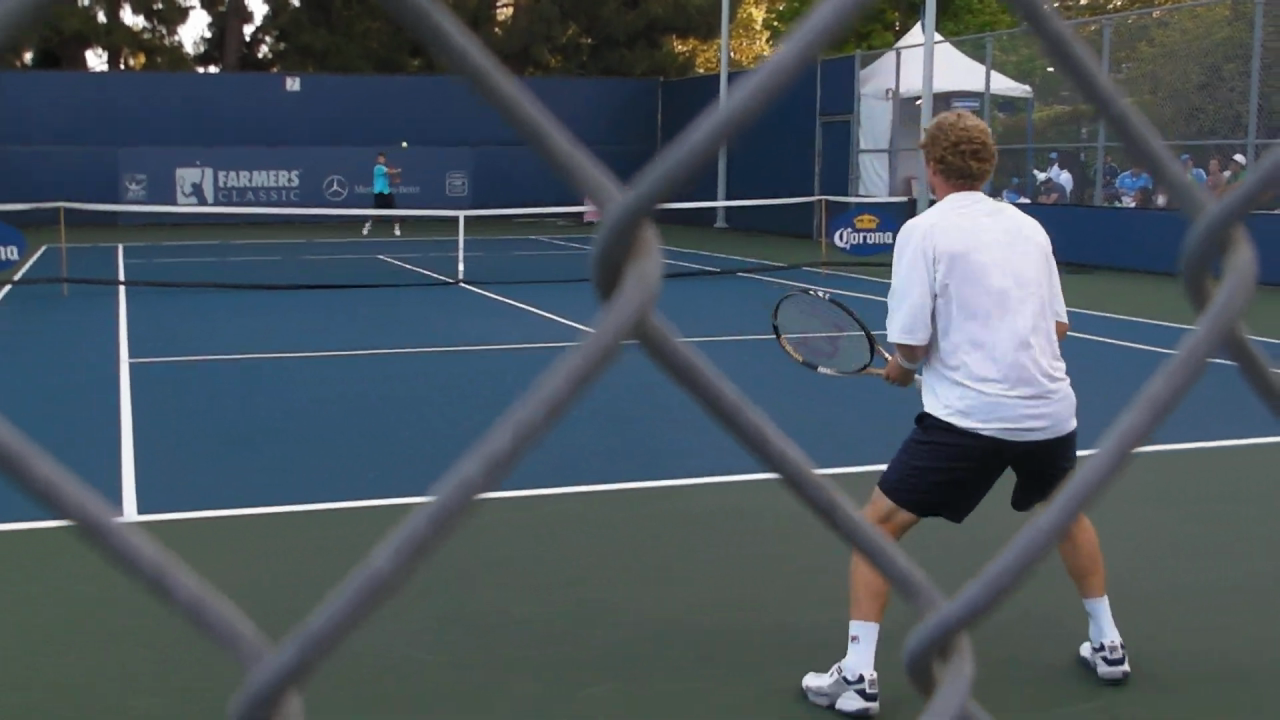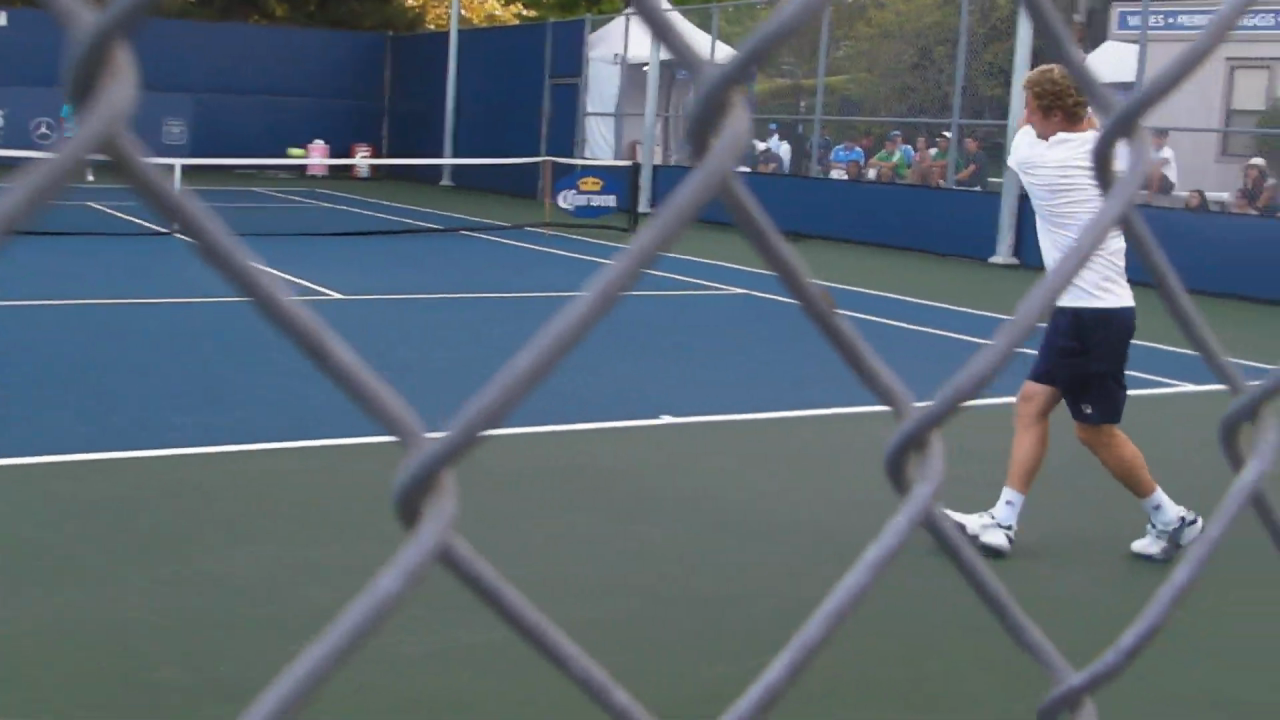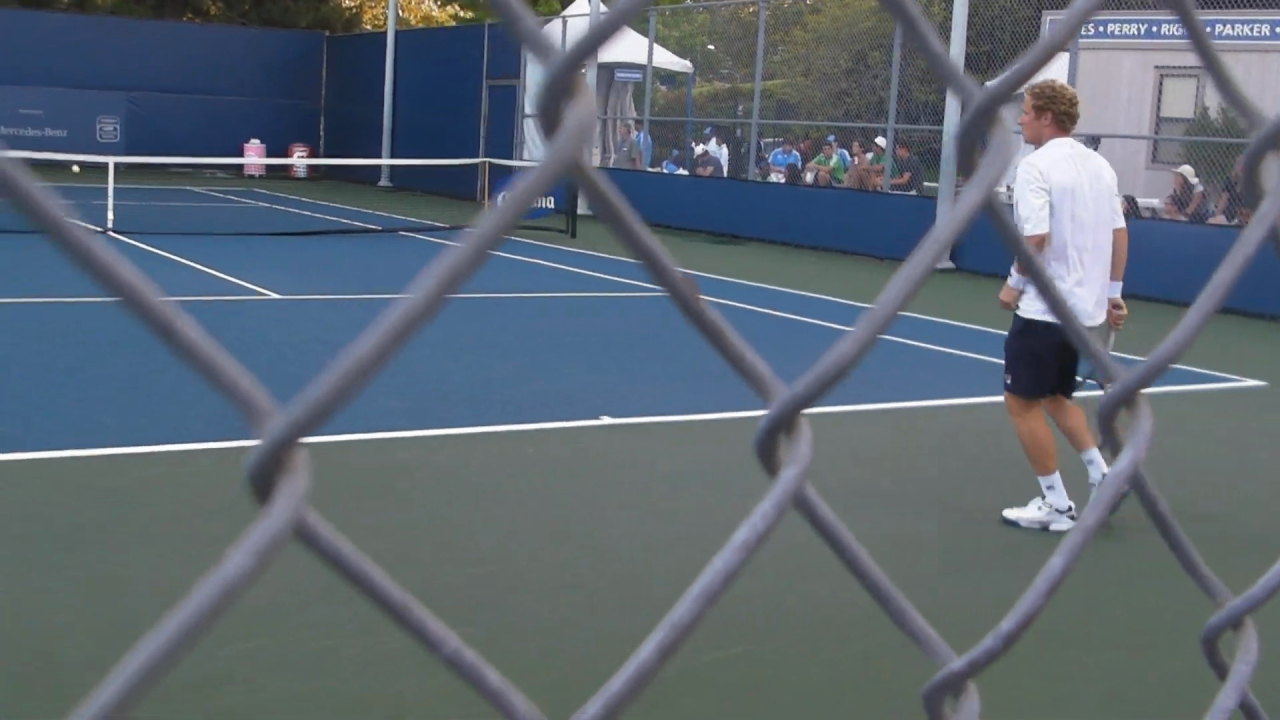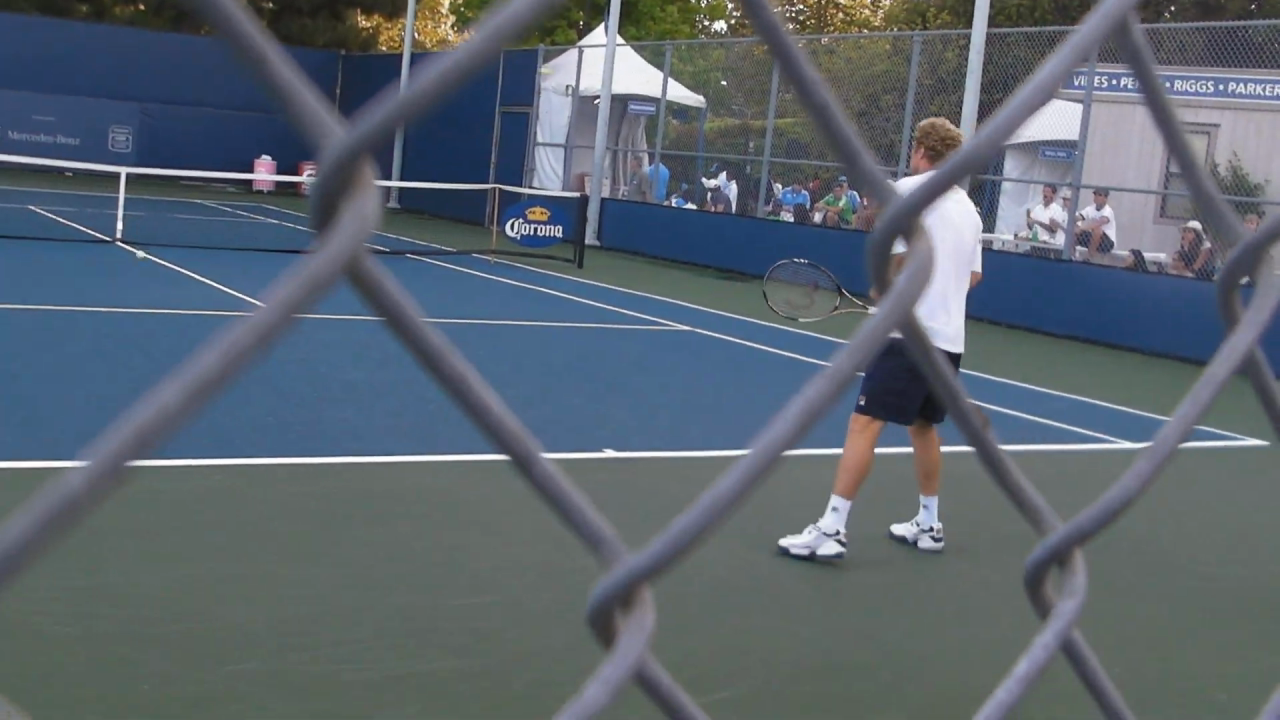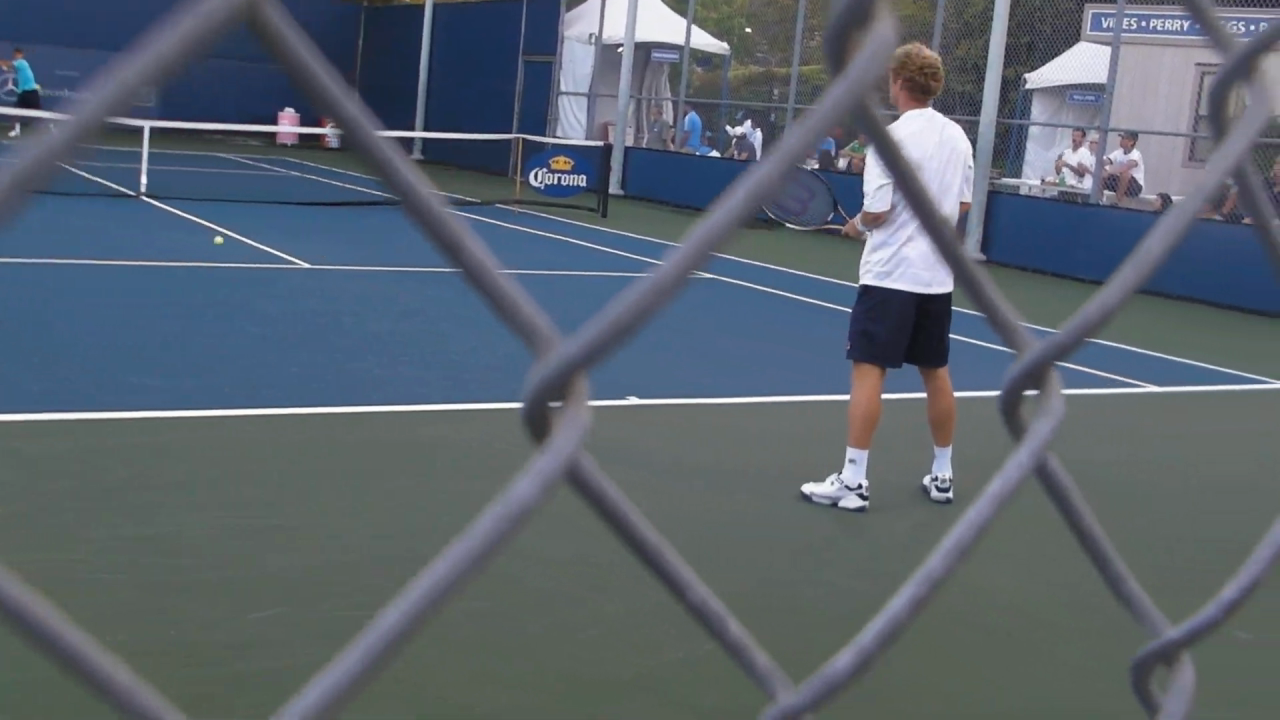
dt=1s
person 1, frame 1
left shoulder: (921, 232)
right shoulder: (1029, 229)
left elbow: (912, 342)
right elbow: (1055, 325)
left wrist: (900, 367)
left hip: (966, 418)
right hip: (1048, 413)
left knee: (876, 525)
right knee: (1065, 510)
right ankle: (1106, 644)
person 1, frame 2
left shoulder: (1034, 157)
right wrist: (1078, 98)
left hip: (1090, 312)
right hip: (1096, 306)
left knee: (1097, 431)
right knee: (1032, 403)
left ankle: (1172, 518)
right ankle: (1001, 521)
person 1, frame 3
left shoulder: (1036, 166)
right shoulder: (1100, 165)
left elbow: (1036, 237)
right elbow: (1119, 233)
left wrist: (1014, 283)
right wrist: (1113, 291)
left hip: (1045, 308)
right hip: (1087, 305)
left knee: (1022, 402)
right knee: (1053, 396)
left ankle: (1056, 504)
right ankle: (1102, 478)
person 1, frame 4
left shoulder: (907, 189)
right shoulder: (968, 206)
left elbow: (896, 256)
right elbow: (973, 275)
right hip: (949, 335)
left knee: (865, 424)
right knee: (924, 427)
left ankle: (831, 530)
right ankle: (928, 525)
person 1, frame 5
left shoulder: (892, 137)
right shoulder: (958, 137)
left elbow: (876, 213)
right elbow: (961, 203)
left wrist: (859, 225)
left hip: (891, 275)
right hip: (937, 276)
left knee: (867, 371)
right knee: (936, 373)
left ankle: (853, 481)
right ankle: (942, 475)
